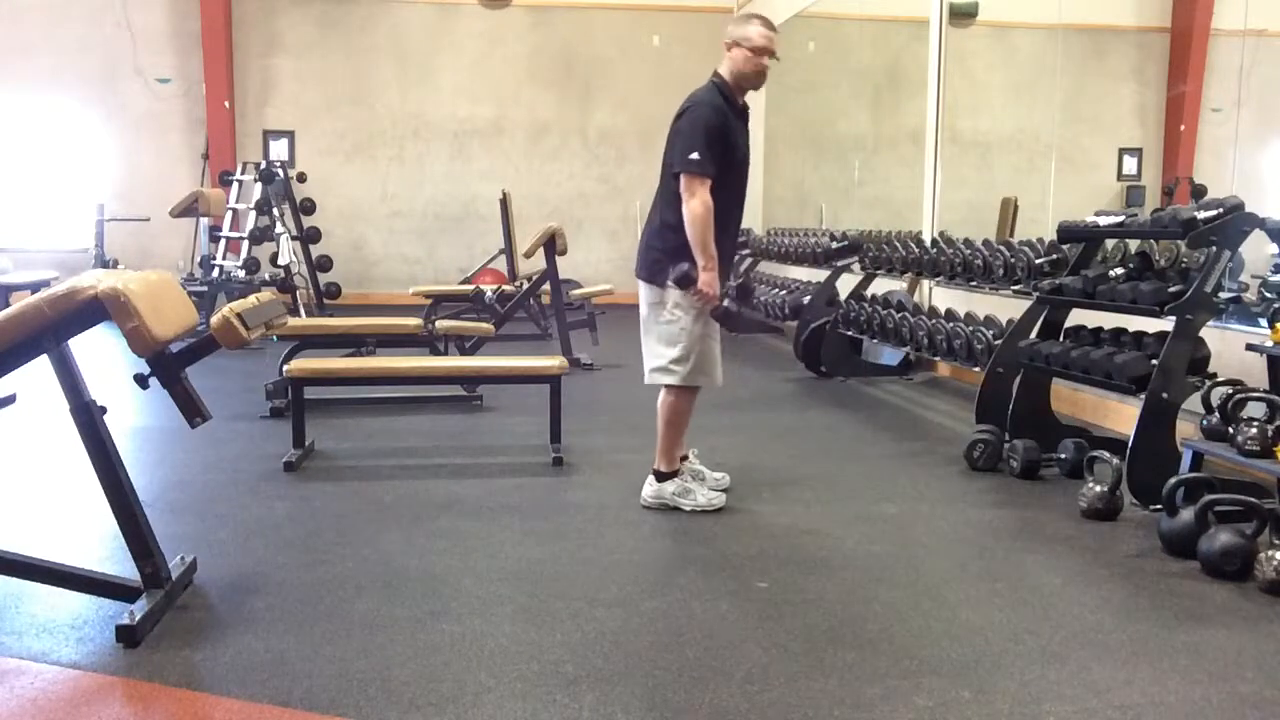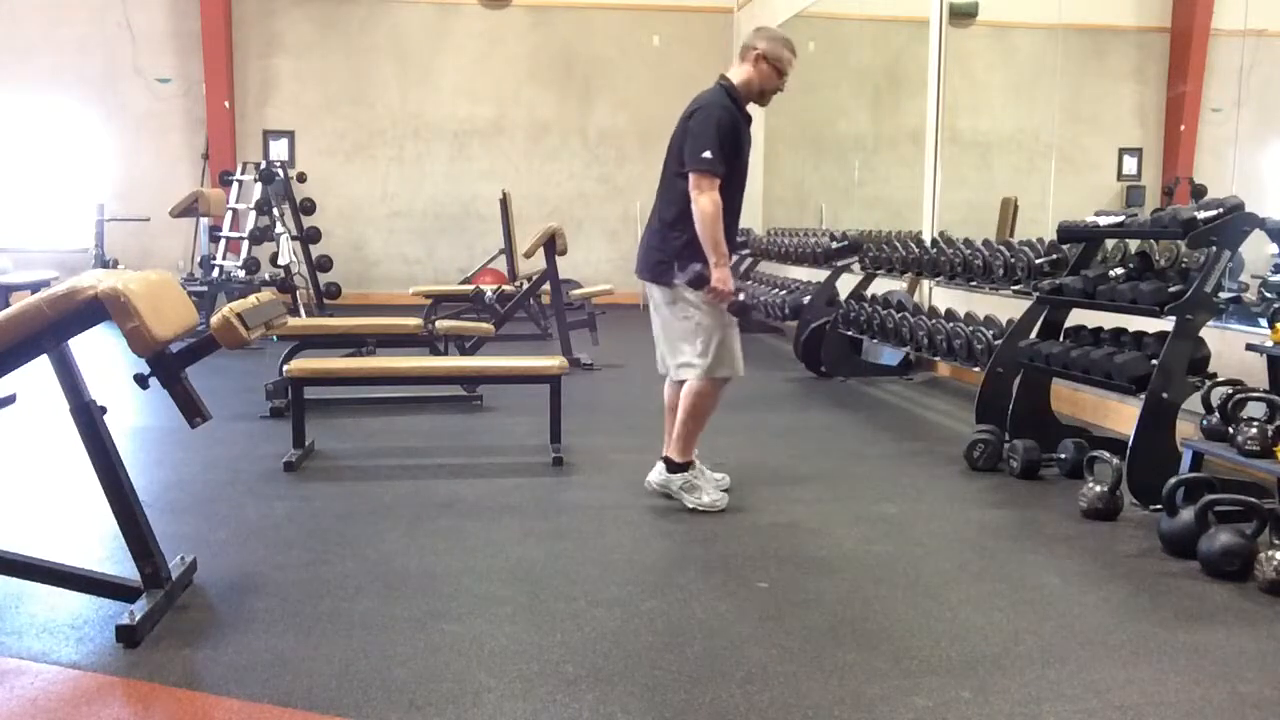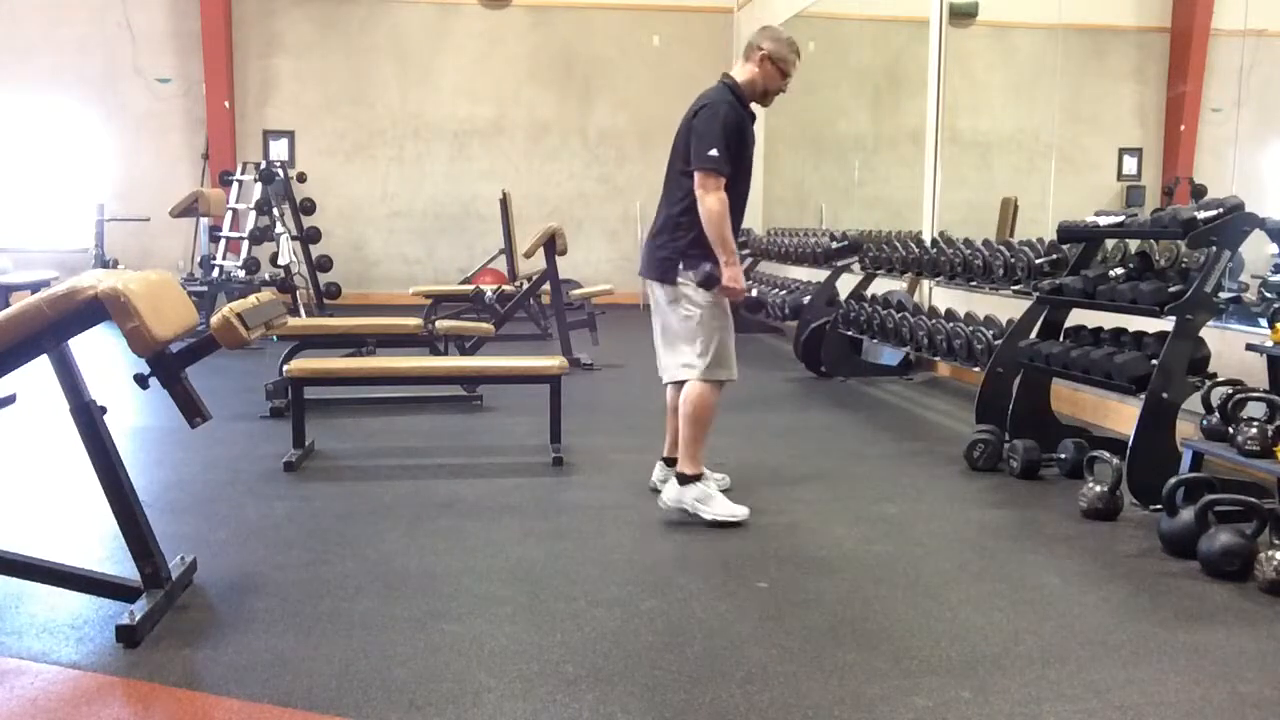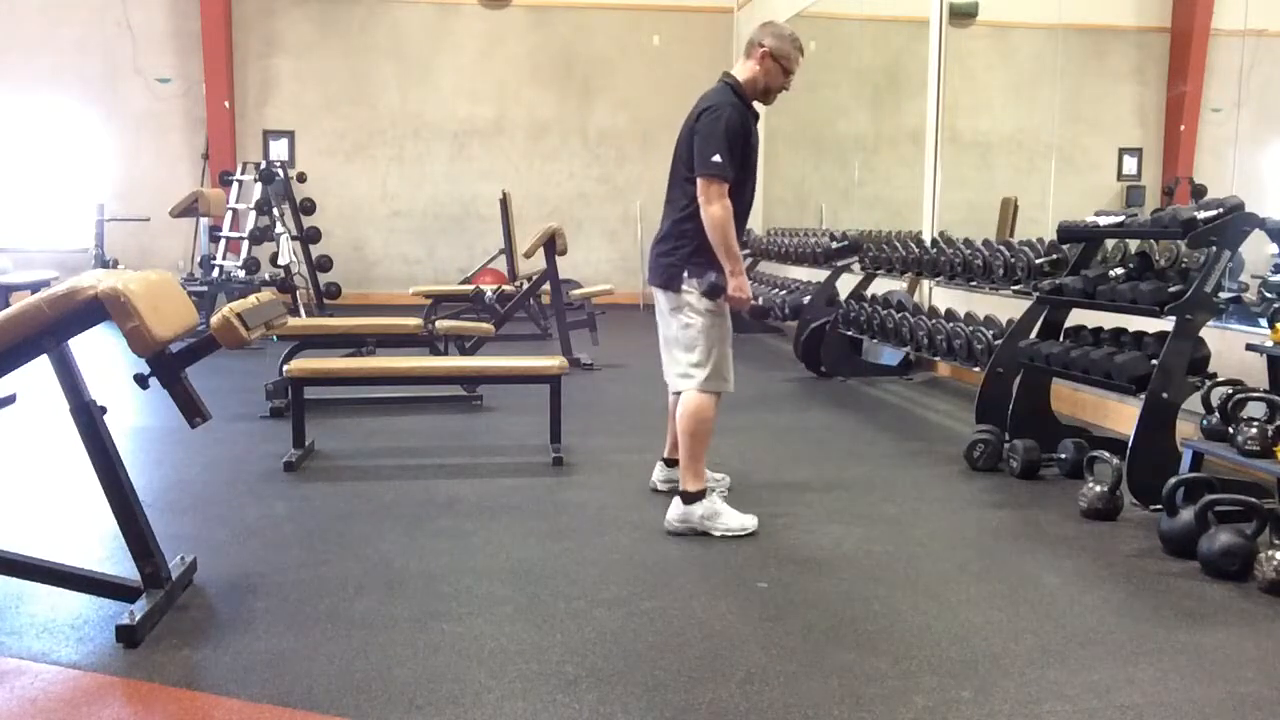
dt=0.2s
person 1, frame 1
left shoulder: (732, 110)
right shoulder: (705, 109)
right elbow: (694, 194)
left wrist: (716, 265)
right wrist: (708, 268)
left hip: (682, 264)
right hip: (679, 266)
left knee: (686, 373)
right knee: (685, 374)
left ankle: (679, 462)
right ankle: (665, 479)
person 1, frame 2
left shoulder: (728, 112)
right shoulder: (715, 110)
right elbow: (703, 192)
left wrist: (715, 262)
right wrist: (719, 265)
left hip: (674, 259)
right hip: (683, 262)
left knee: (685, 367)
right knee: (712, 366)
left ankle: (676, 460)
right ankle: (676, 467)
person 1, frame 3
left shoulder: (730, 109)
right shoulder: (719, 108)
right elbow: (708, 191)
left wrist: (722, 261)
right wrist: (730, 263)
left hip: (681, 258)
right hip: (688, 262)
left knee: (686, 367)
right knee: (704, 370)
left ankle: (673, 463)
right ankle: (688, 483)
person 1, frame 4
left shoulder: (732, 108)
right shoulder: (723, 110)
right elbow: (711, 197)
left wrist: (727, 267)
right wrist: (735, 272)
left hip: (686, 264)
right hip: (693, 268)
left knee: (688, 374)
right knee: (702, 381)
left ankle: (672, 465)
right ankle: (692, 501)
